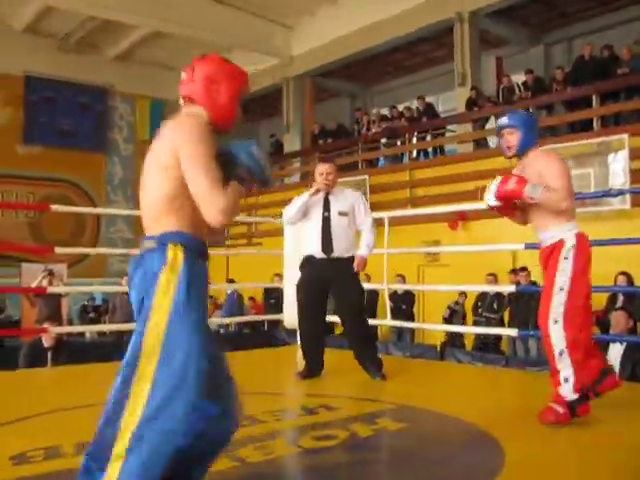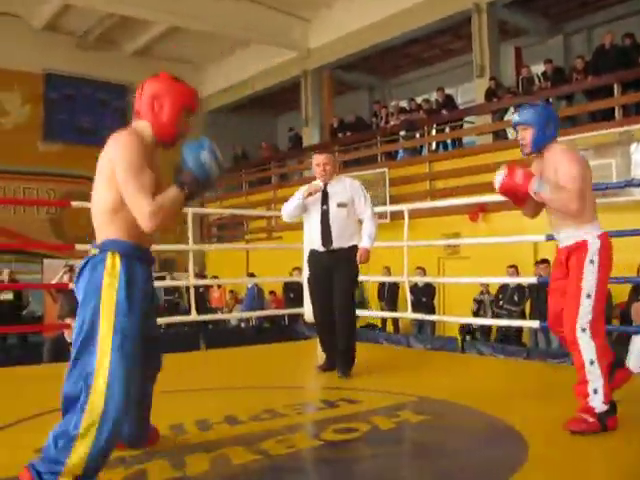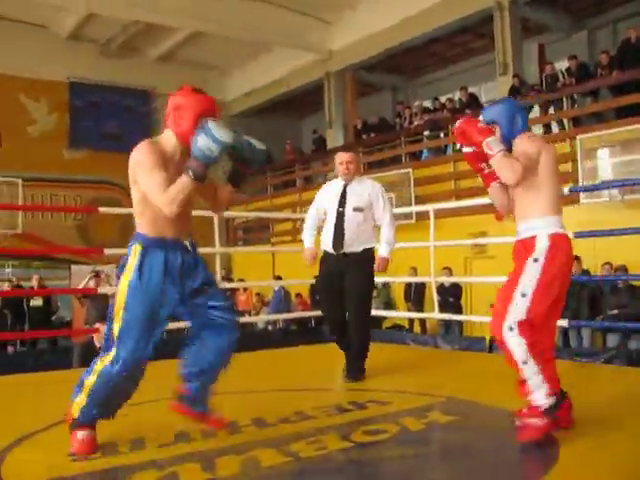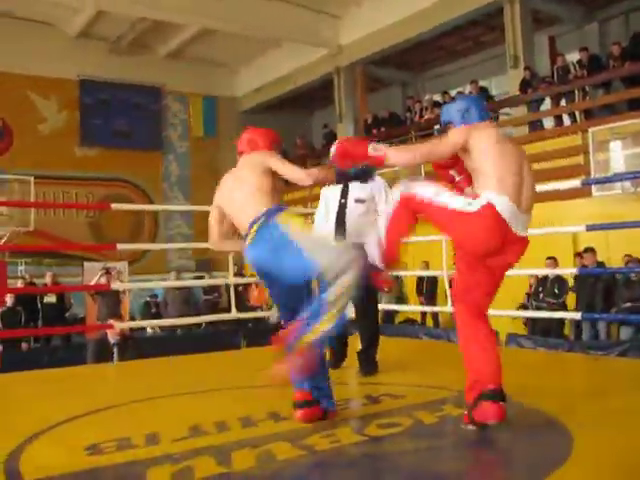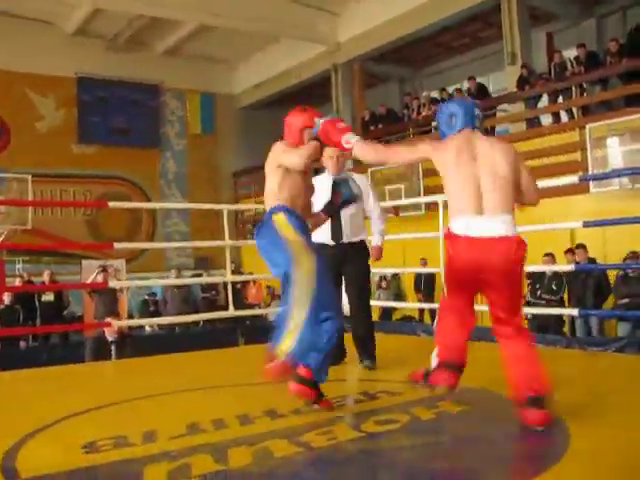
dt=0.4s
person 1, frame 1
left shoulder: (174, 133)
right shoulder: (189, 129)
right elbow: (216, 214)
left wrist: (226, 177)
right wrist: (241, 179)
left hip: (173, 266)
right hip: (172, 267)
left knee: (212, 393)
right knee: (162, 397)
person 1, frame 2
left shoulder: (135, 150)
right shoulder: (128, 144)
right elbow: (149, 219)
left wrist: (183, 188)
right wrist: (188, 183)
left hip: (129, 267)
right hip: (115, 269)
left knee: (142, 360)
right knee: (106, 383)
left ankle: (130, 427)
person 1, frame 3
left shoulder: (187, 157)
right shoulder: (146, 153)
left elbow: (218, 203)
right elbow: (169, 206)
left wrist: (239, 171)
right wrist: (200, 165)
left hip: (185, 257)
right hip: (150, 258)
left knee: (221, 327)
right knee: (128, 347)
left ankle: (192, 400)
right ankle: (84, 417)
person 1, frame 4
left shoulder: (222, 187)
right shoulder: (260, 157)
left elbow: (216, 242)
right elbow: (306, 178)
left hip: (257, 248)
right hip: (275, 227)
left knee: (299, 320)
right knee: (350, 266)
left ankle: (310, 398)
right ankle: (302, 340)
person 1, frame 5
left shoulder: (302, 179)
right shoulder: (282, 149)
right elbow: (301, 161)
left wrist: (332, 207)
right wrist: (316, 140)
left hip: (291, 228)
right hip: (281, 224)
left knee: (327, 312)
right knee: (309, 278)
left ankle: (307, 378)
right ankle: (285, 356)
person 2, frame 1
left shoulder: (546, 160)
right shoulder: (520, 170)
left elbow: (564, 201)
right elbow: (524, 218)
left wrist: (524, 188)
right wrist: (506, 204)
left hip: (568, 246)
right hip: (552, 249)
left knee: (554, 320)
right knee: (569, 319)
left ankle: (570, 397)
right ankle: (597, 374)
person 2, frame 2
left shoulder: (564, 155)
right shoulder: (538, 164)
left elbow: (574, 204)
right elbow: (532, 211)
left wrist: (530, 184)
right wrist: (516, 193)
left hip: (588, 247)
right hip: (567, 250)
left knee: (581, 326)
right knee: (560, 320)
left ankle: (600, 408)
right ankle: (607, 369)
person 2, frame 3
left shoulder: (528, 140)
right shoulder: (518, 152)
left elbow: (513, 175)
right elbow: (506, 207)
left wrist: (487, 143)
right wrist: (485, 167)
left hip: (545, 245)
right hip: (534, 247)
left knee: (509, 325)
right knee: (536, 331)
left ankle: (545, 401)
right ankle: (550, 403)
person 2, frame 4
left shoulder: (472, 131)
right shoulder: (513, 147)
left elbow: (419, 154)
left wrist: (367, 151)
left hip: (484, 220)
right hip: (512, 239)
left knee: (407, 193)
right knee: (472, 316)
left ankle: (383, 256)
right ankle: (487, 398)
person 2, frame 5
left shoulder: (439, 149)
right shoulder: (505, 150)
left elbow: (377, 154)
right elbow: (532, 197)
left wrist: (341, 135)
left hip: (464, 244)
right hip: (505, 245)
left knee: (456, 307)
right knee: (510, 326)
left ankle: (445, 367)
right ankle: (531, 400)
person 3, frame 1
left shoulder: (353, 197)
right shoulder: (307, 199)
left elbow: (367, 227)
right elbow: (288, 218)
left wrist: (363, 253)
right wrist: (310, 194)
left hip: (344, 264)
right hip: (313, 264)
left knee: (353, 316)
right knee: (309, 317)
left ankle: (371, 364)
right ankle: (312, 365)
person 3, frame 2
left shoulder: (351, 186)
right shoulder: (306, 192)
left elbow: (368, 216)
right elbow: (287, 215)
left wrist: (365, 245)
right wrist: (303, 195)
left hip: (345, 255)
right hip: (318, 257)
left knee: (343, 306)
right knee: (322, 310)
left ankle: (345, 360)
right ankle: (333, 356)
person 3, frame 3
left shoulder: (372, 189)
right shoulder: (327, 189)
left elbow: (387, 222)
right elbow: (313, 217)
left wrist: (384, 253)
right wrist: (309, 244)
left hip: (359, 259)
right hip: (331, 258)
left knee: (357, 312)
right knee: (331, 311)
left ankle: (355, 364)
right ankle: (351, 354)
person 3, frame 4
left shoulder: (373, 182)
right shoulder: (329, 187)
right elbow: (321, 217)
left wrist: (378, 240)
left hip: (361, 251)
left knee: (365, 305)
left ankle: (367, 359)
right ankle: (337, 353)
person 3, frame 5
left shoulder: (359, 181)
right shoulder: (314, 184)
left elbow: (375, 212)
left wrist: (378, 241)
left hip: (354, 247)
right hip: (324, 250)
left knee: (359, 300)
left ankle: (366, 352)
right ankle: (336, 351)
